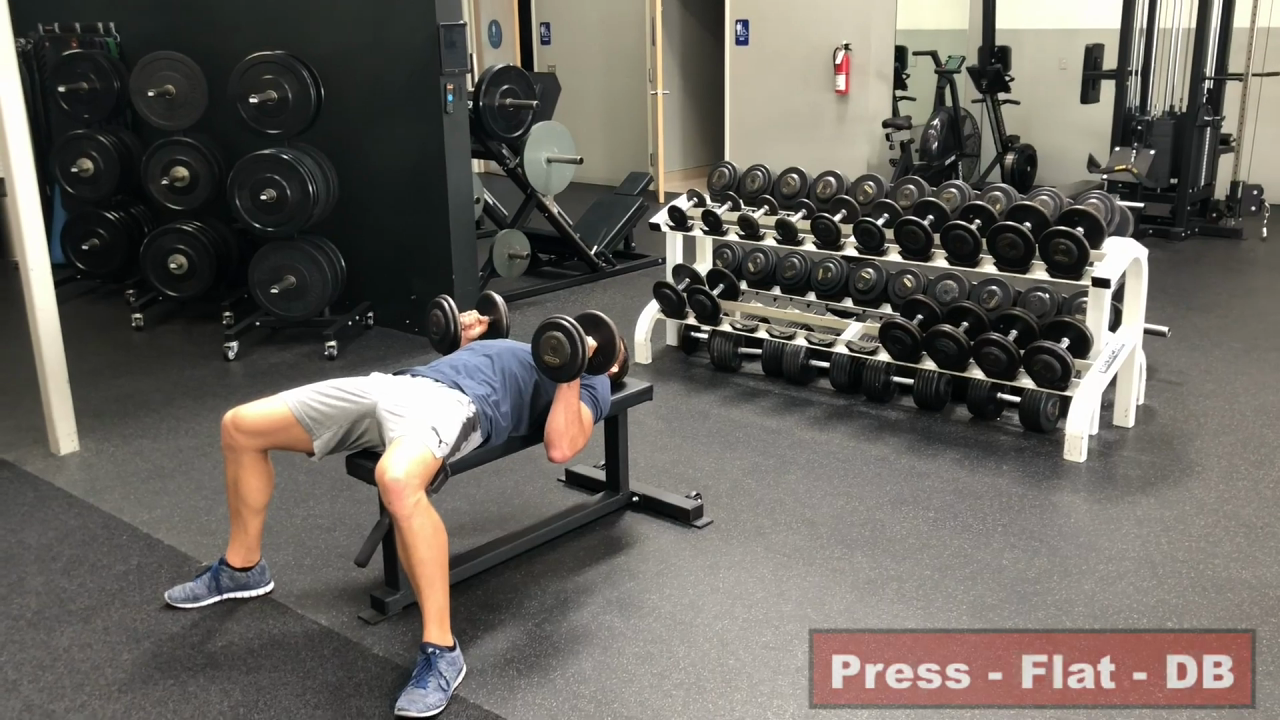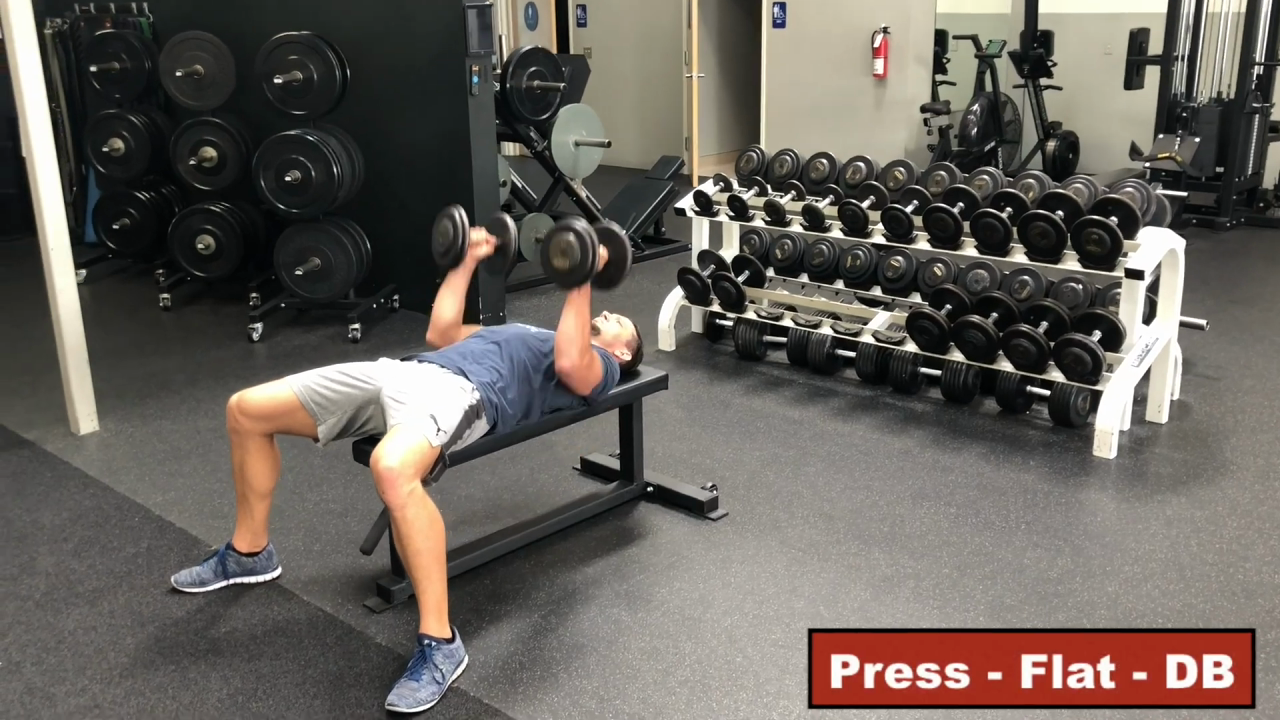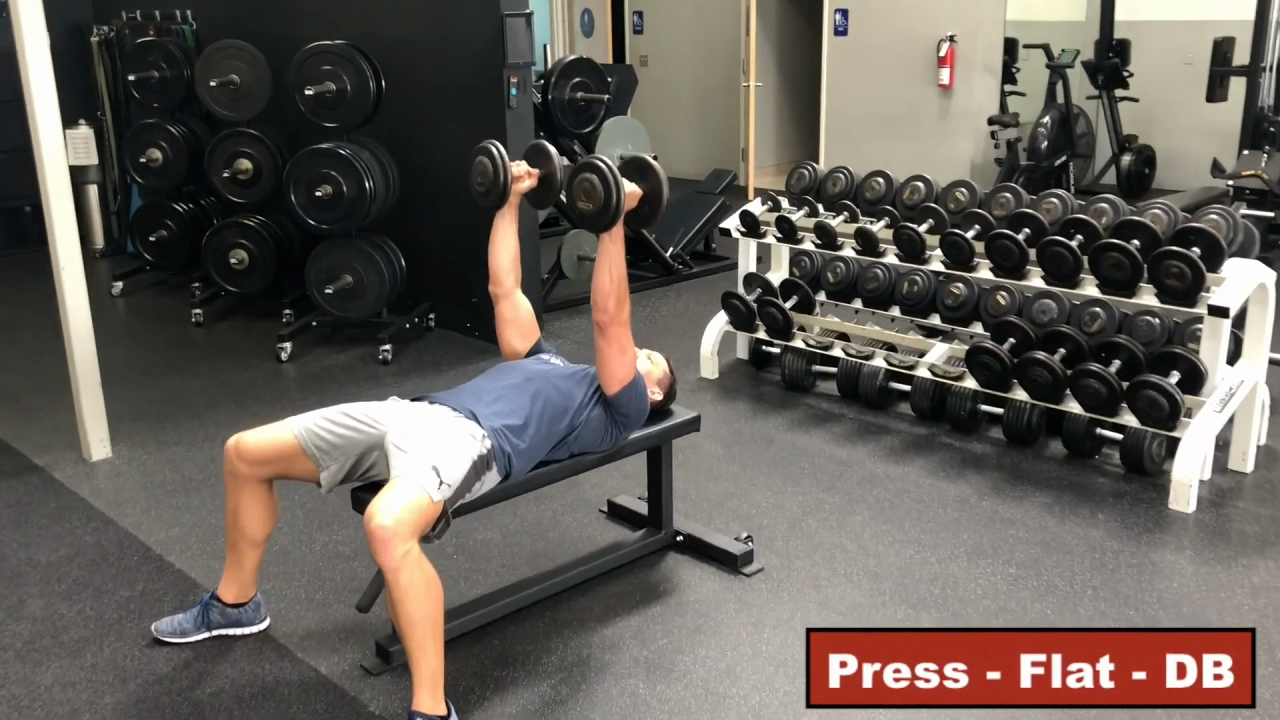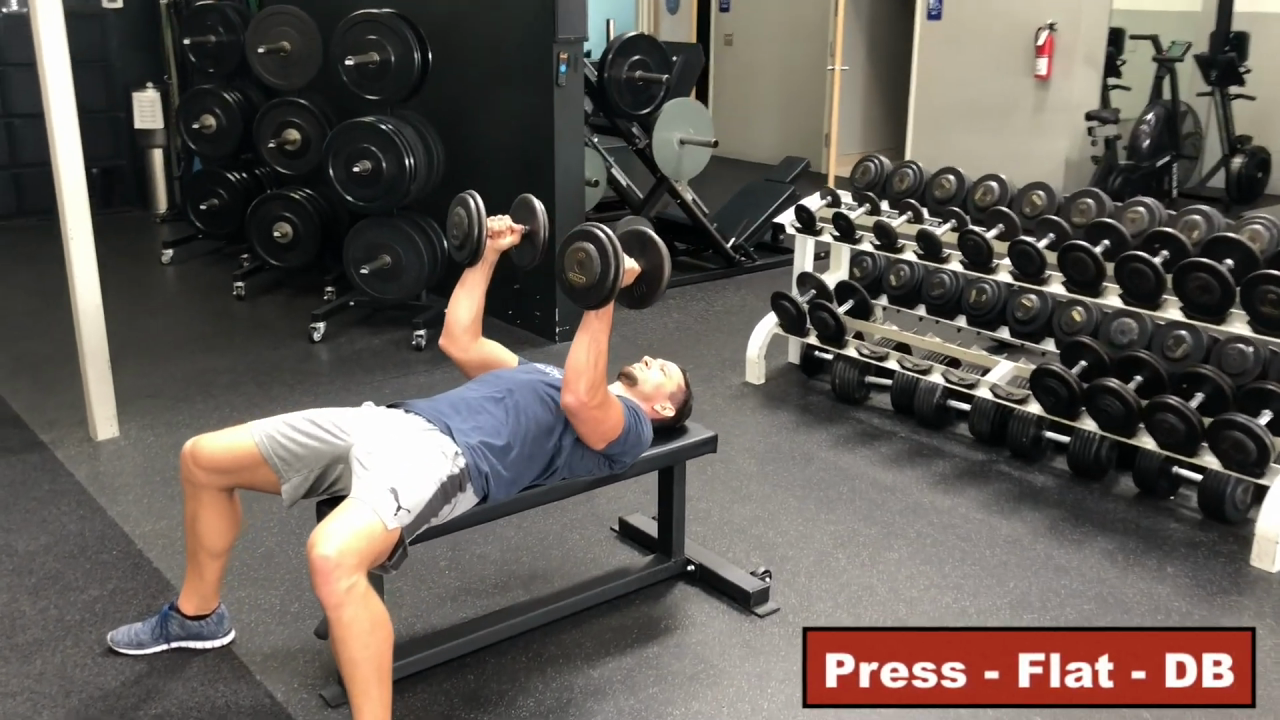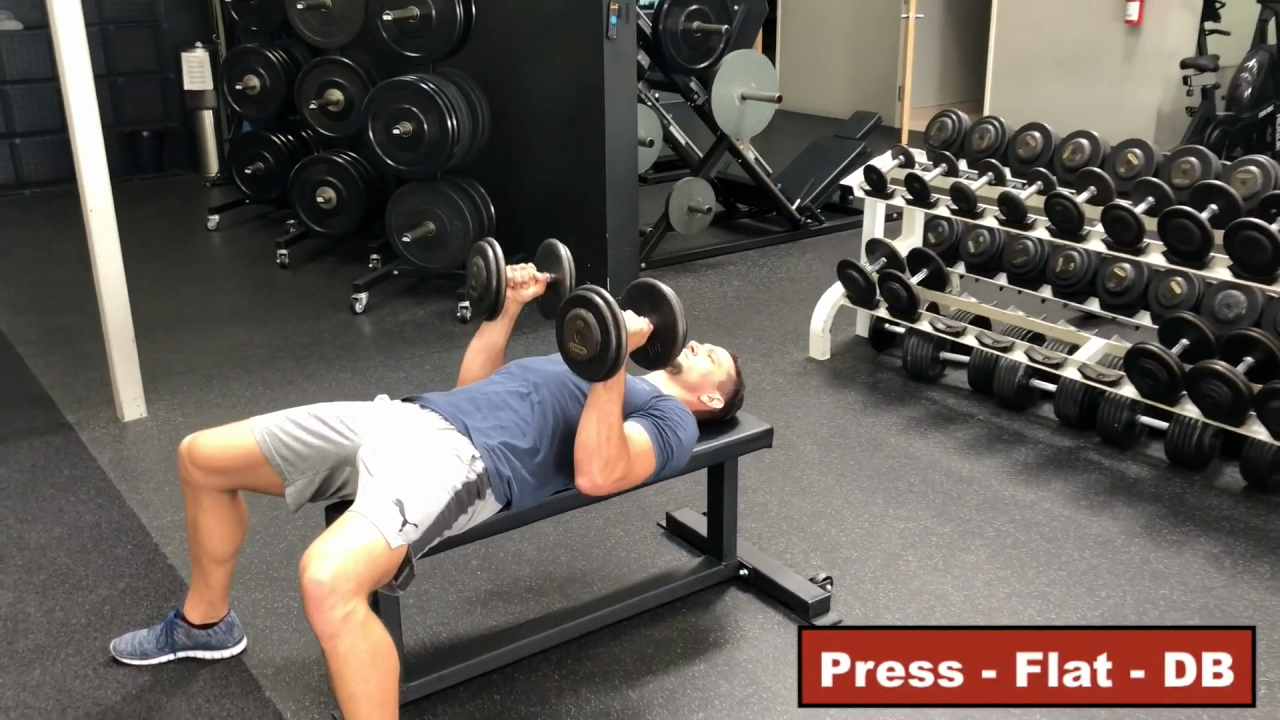
dt=1s
person 1, frame 1
left shoulder: (590, 380)
right shoulder: (533, 350)
left elbow: (559, 448)
right wrist: (463, 341)
left hip: (454, 403)
right hip: (393, 382)
left knee: (398, 482)
right knee: (240, 427)
left ankle: (441, 651)
right ankle: (242, 568)
person 1, frame 2
left shoulder: (599, 367)
right shoulder: (529, 333)
left elbow: (569, 362)
right elbow: (439, 331)
right wrist: (469, 261)
left hip: (462, 389)
right hip: (402, 368)
left knee: (393, 470)
right knee: (246, 409)
left ankle: (439, 642)
right ankle: (249, 552)
person 1, frame 3
left shoulder: (621, 408)
right shoulder: (549, 365)
left elbow: (609, 318)
right elbow: (505, 289)
left wrist: (613, 224)
right wrist: (511, 200)
left hip: (473, 438)
right hip: (412, 412)
left knee: (389, 528)
right knee: (244, 453)
right ankle: (236, 602)
person 1, frame 4
left shoulder: (628, 429)
right shoulder: (547, 373)
left elbow: (580, 398)
right elbow: (459, 340)
left wrist: (604, 300)
right wrist: (488, 253)
left hip: (446, 455)
right hip: (388, 420)
left knee: (333, 558)
right knee: (202, 458)
right ankle: (198, 614)
person 1, frame 5
left shoulder: (672, 420)
right shoulder: (596, 371)
left elbow: (595, 474)
right wrist: (509, 306)
left hip: (461, 458)
right hip: (404, 416)
left knee: (329, 583)
right knee: (200, 457)
right ankle: (205, 621)
